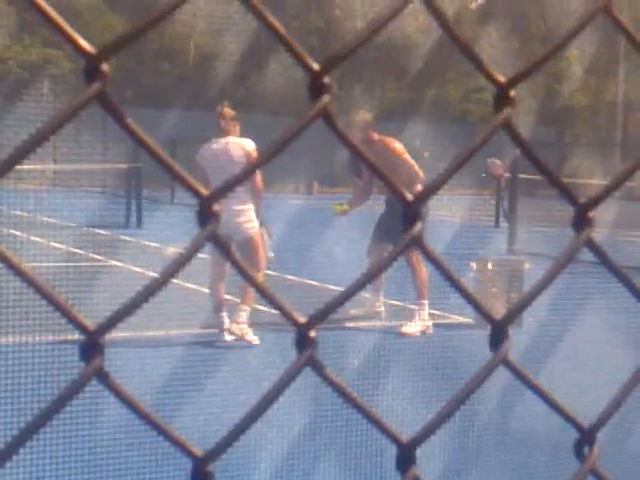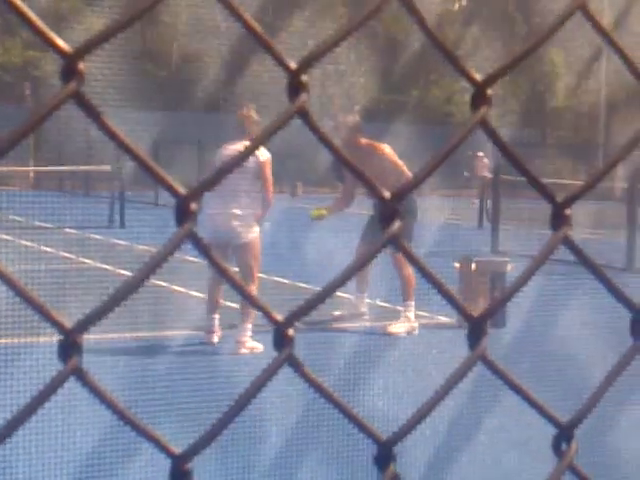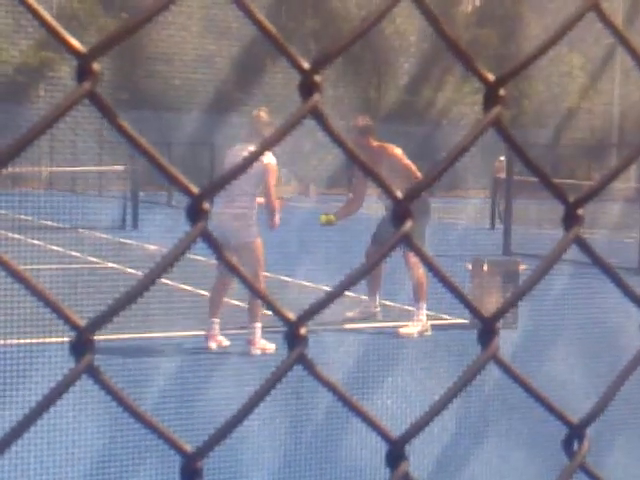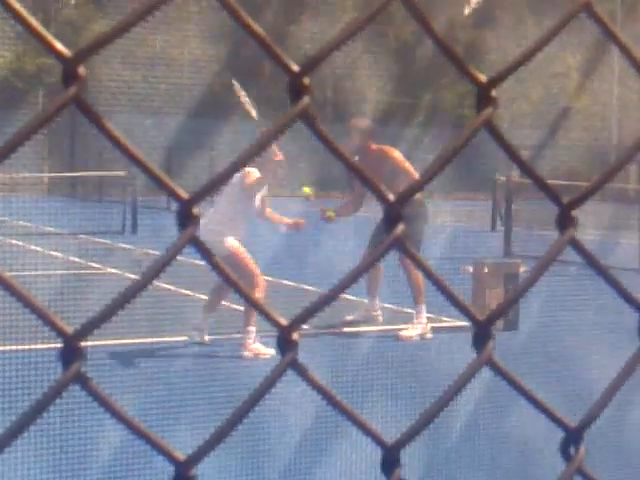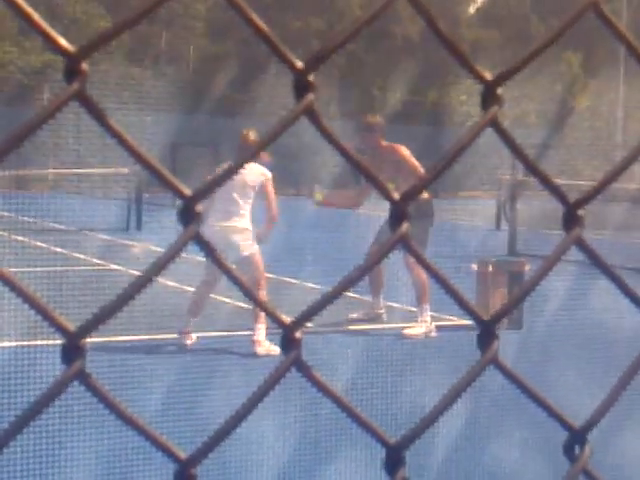
dt=0.7s
person 1, frame 1
left shoulder: (204, 151)
right shoulder: (246, 145)
left elbow: (203, 189)
right elbow: (257, 186)
right wrist: (256, 208)
left hip: (216, 215)
right hip: (242, 213)
left knee: (218, 273)
right knee: (257, 269)
left ankle: (224, 326)
right ankle: (240, 320)
person 1, frame 2
left shoulder: (222, 150)
right shoulder: (261, 154)
left elbow: (214, 188)
right elbow: (268, 196)
right wrist: (261, 214)
left hip: (215, 216)
right hip: (242, 220)
left knee: (218, 275)
right knee: (250, 280)
left ankle: (214, 328)
right ankle: (244, 339)
person 1, frame 3
left shoulder: (233, 152)
right shoulder: (267, 159)
right elbow: (270, 199)
right wrist: (274, 217)
left hip: (220, 217)
right hip: (242, 221)
left knee: (223, 277)
right knee: (256, 280)
left ankle: (213, 333)
right ankle: (256, 339)
person 1, frame 4
left shoulder: (256, 179)
right shoulder: (251, 172)
left elbow: (263, 211)
right elbow: (249, 187)
left wrist: (287, 222)
right wrist: (271, 165)
left hip: (211, 232)
right hip: (218, 235)
left knee: (227, 282)
right knee: (256, 283)
left ankle: (199, 327)
right ankle: (249, 343)
person 1, frame 5
right shoulder: (263, 173)
right elbow: (273, 214)
right wrist: (264, 233)
left hip: (213, 231)
right hip: (240, 235)
left knee: (208, 282)
right knee: (259, 288)
left ankle: (187, 330)
right ankle: (260, 340)
person 2, frame 1
left shoulder: (390, 146)
right shoulder: (365, 154)
left elbow: (418, 177)
right elbow: (365, 190)
right wrist: (348, 205)
right hip: (393, 204)
left knee: (412, 256)
right knee: (374, 252)
left ankle: (423, 317)
right ankle: (377, 304)
person 2, frame 2
left shoulder: (379, 150)
right shoulder: (352, 160)
left elbow: (408, 179)
right elbow: (346, 198)
right wrist: (326, 211)
left hip: (401, 206)
right hip: (382, 207)
left knee: (399, 257)
right knee: (361, 253)
left ankle: (409, 318)
right ankle: (360, 305)
person 2, frame 3
left shoulder: (389, 152)
left elbow: (418, 180)
right elbow: (356, 201)
right wrist: (334, 216)
left hip: (414, 207)
left knee: (411, 257)
right knee: (372, 253)
left ankle: (421, 318)
right ankle: (372, 306)
person 2, frame 4
left shoulder: (388, 155)
right shoulder: (360, 164)
left elbow: (416, 181)
right elbow: (355, 202)
left wrist: (396, 196)
right wrist: (333, 213)
left hip: (412, 209)
left knee: (407, 260)
left ankle: (421, 322)
right ankle: (373, 310)
person 2, frame 5
left shoulder: (397, 152)
right shoulder: (370, 162)
left elbow: (423, 179)
right elbow: (357, 199)
left wrist: (402, 193)
right wrist: (325, 199)
left hip: (419, 208)
left knee: (411, 259)
right knee: (372, 255)
left ankle: (425, 320)
right ankle: (377, 308)
